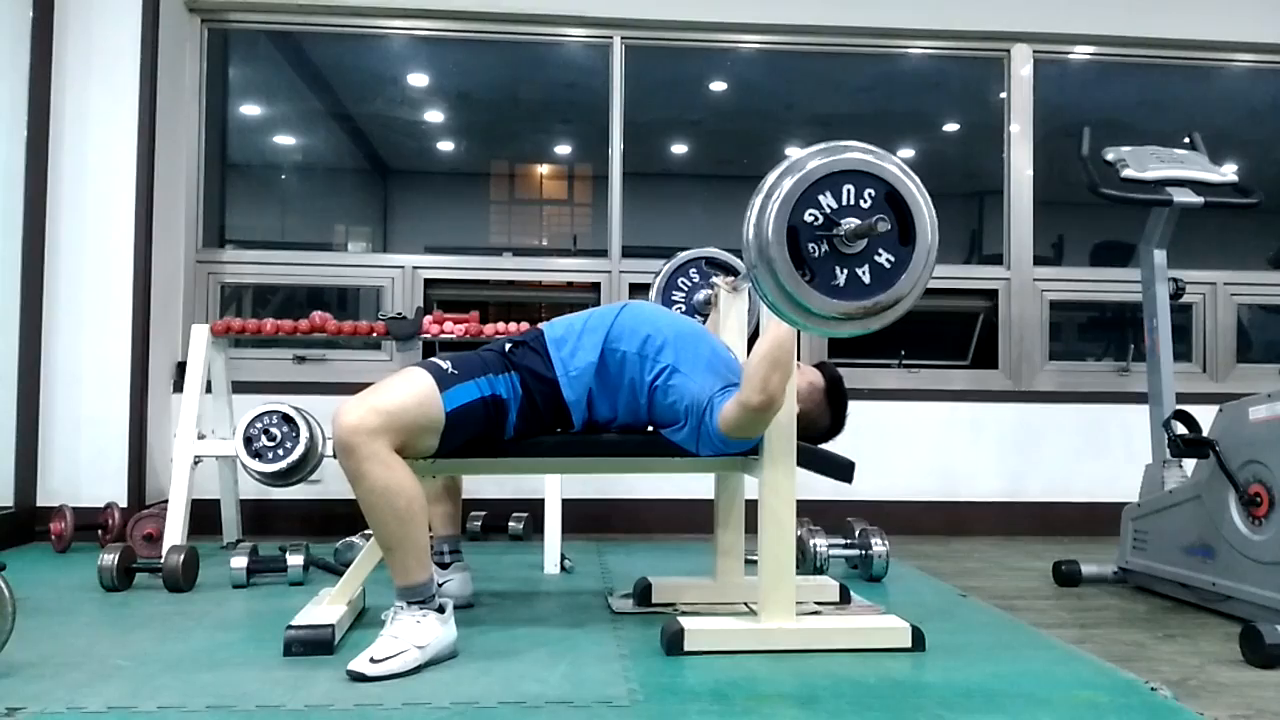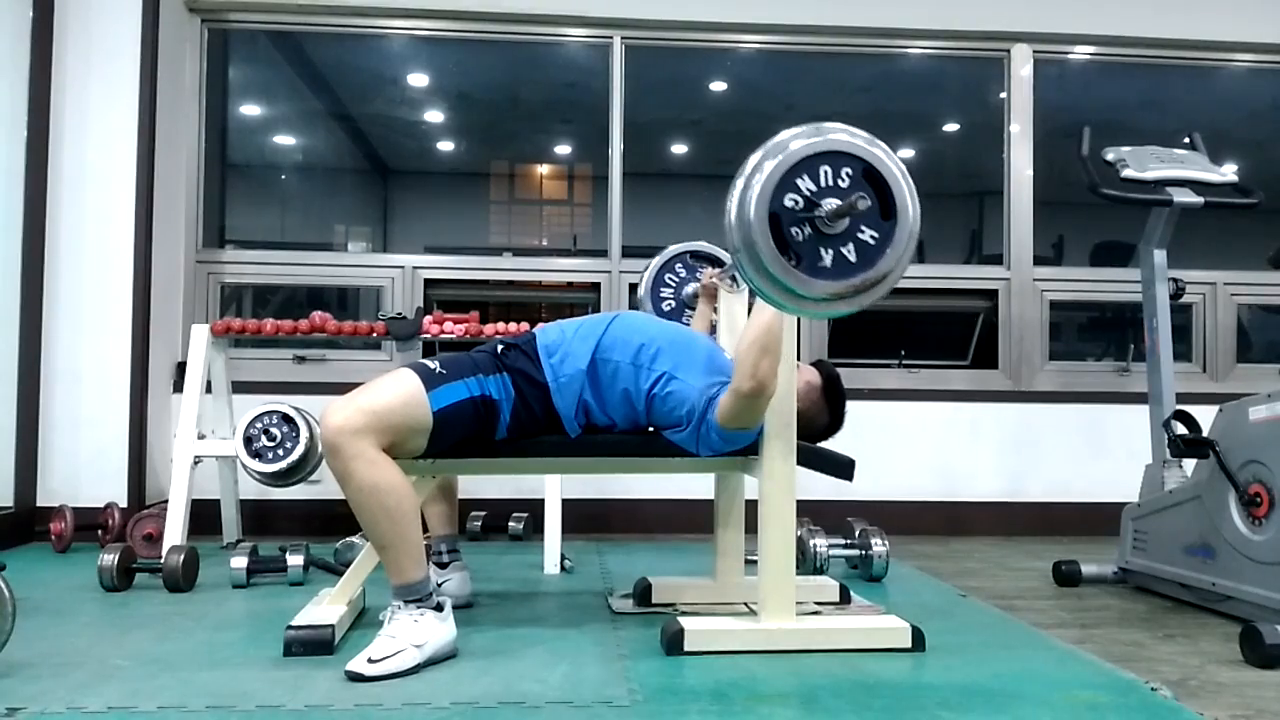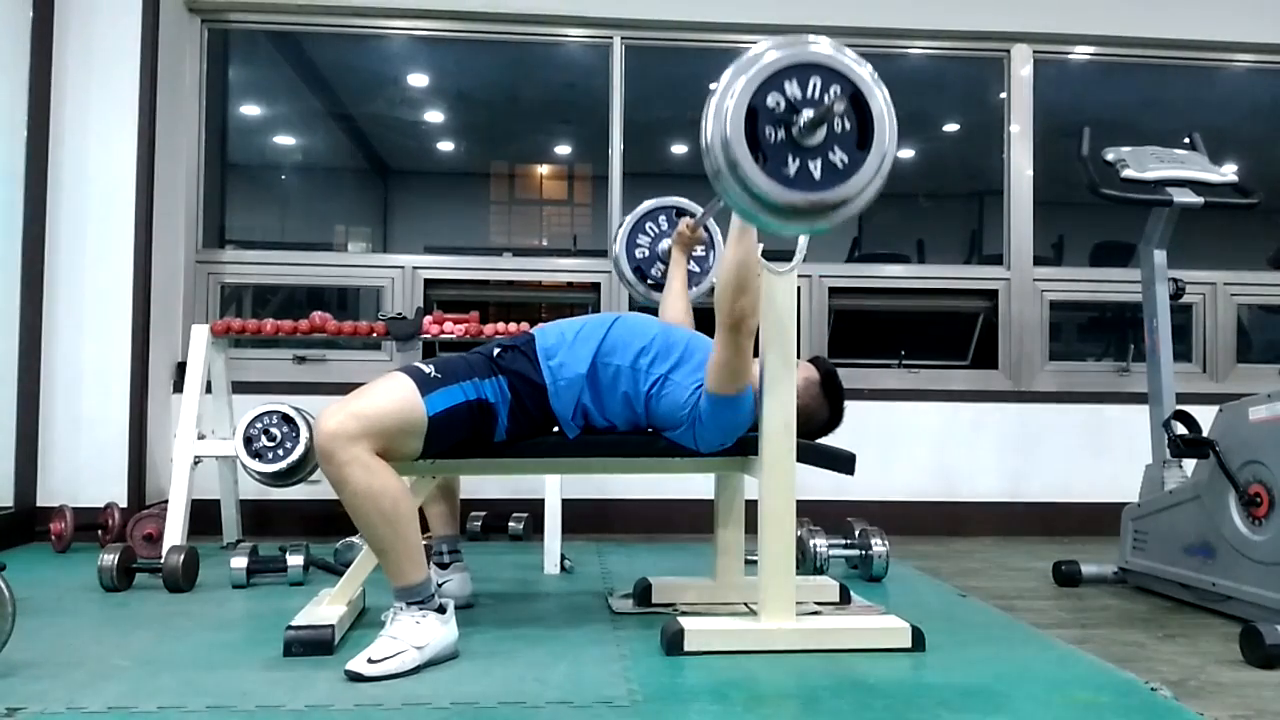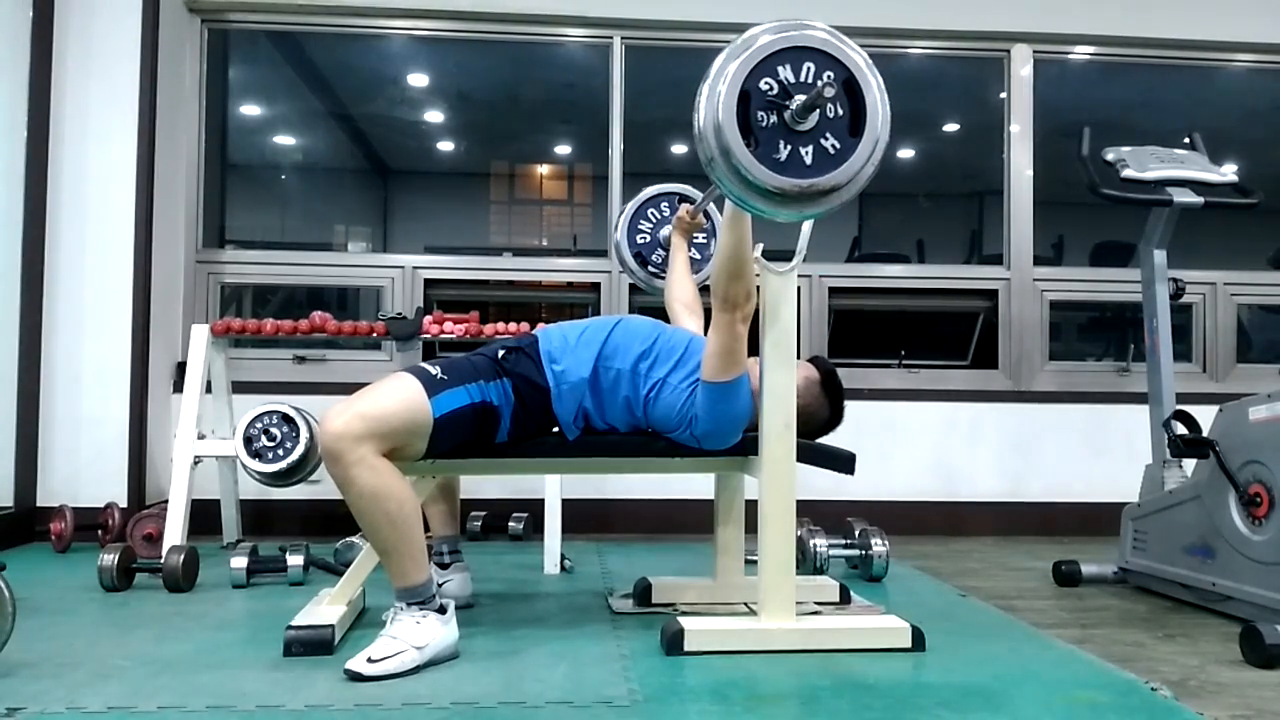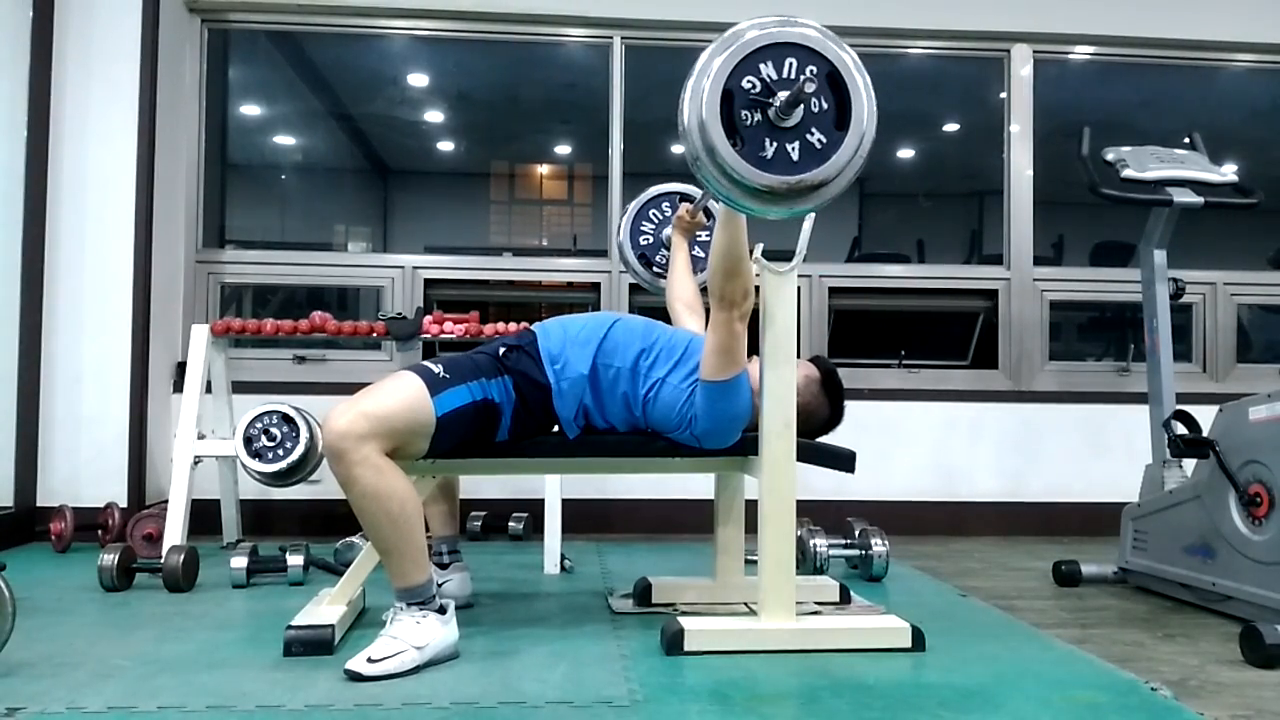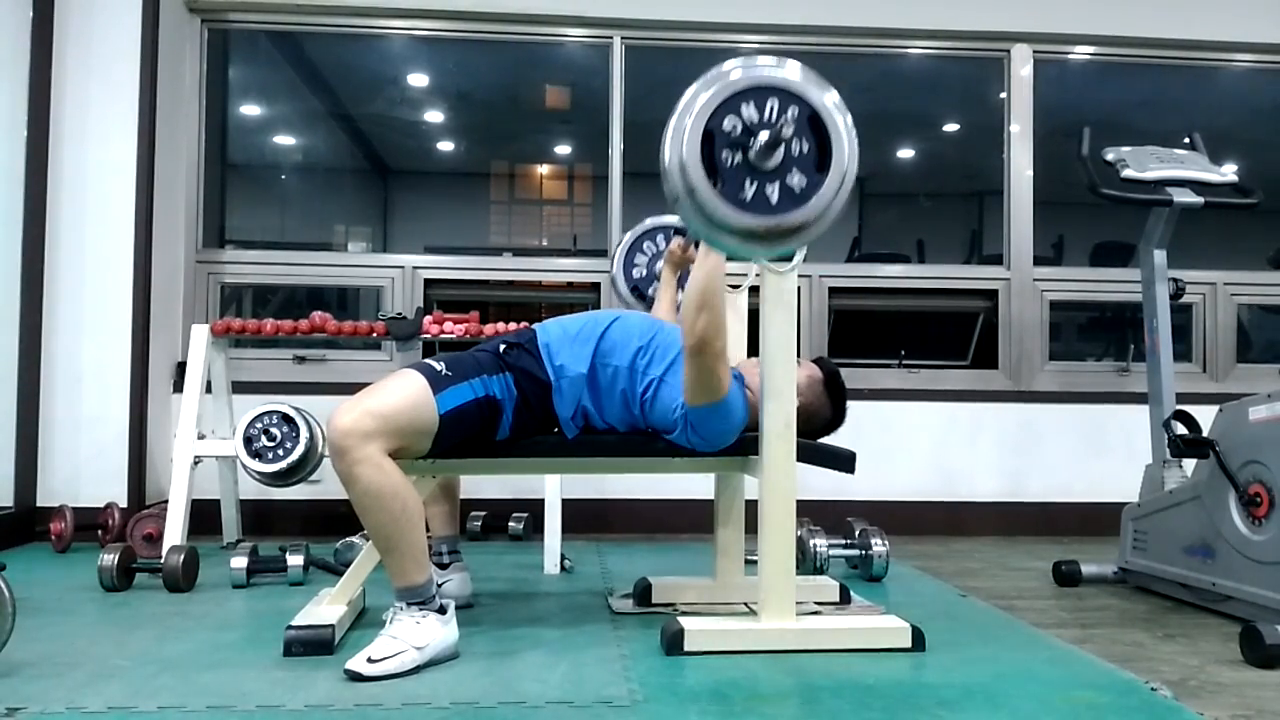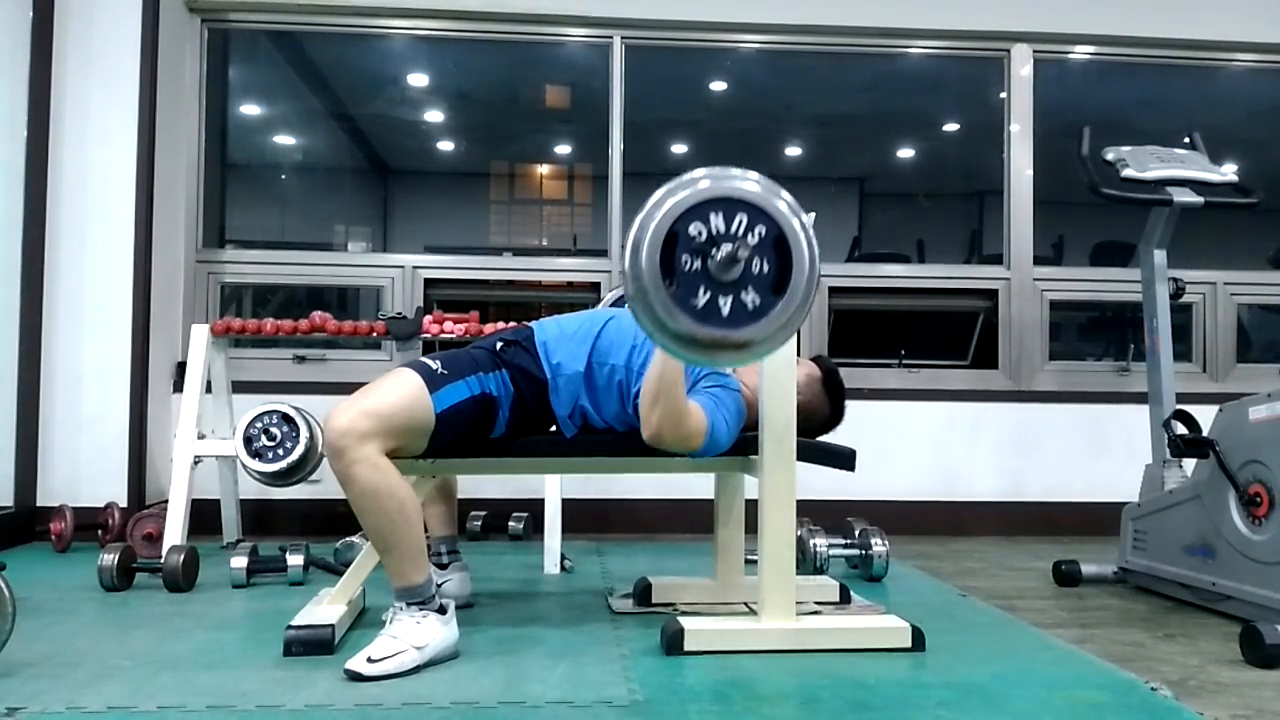
dt=0.5s
person 1, frame 1
left shoulder: (736, 416)
right shoulder: (730, 380)
left elbow: (759, 396)
left knee: (359, 426)
right knee: (414, 412)
left ankle: (423, 613)
right ankle: (445, 568)
person 1, frame 2
left shoulder: (732, 417)
right shoulder: (724, 381)
left elbow: (751, 380)
right wrist: (706, 302)
left knee: (347, 426)
left ankle: (421, 613)
right ankle: (444, 568)
person 1, frame 3
left shoulder: (726, 414)
right shoulder: (715, 374)
left elbow: (736, 318)
right elbow: (673, 330)
left wrist: (748, 212)
right wrist: (680, 253)
left knee: (341, 432)
left ankle: (422, 613)
right ankle: (444, 566)
person 1, frame 4
left shoulder: (722, 414)
right shoulder: (720, 371)
left elbow: (733, 306)
right elbow: (684, 309)
right wrist: (679, 240)
left knee: (345, 433)
left ankle: (423, 614)
right ankle: (444, 567)
person 1, frame 5
left shoulder: (722, 412)
right shoulder: (718, 372)
left elbow: (732, 305)
right elbow: (689, 308)
right wrist: (680, 237)
left knee: (350, 432)
left ankle: (424, 614)
right ankle: (443, 567)
person 1, frame 6
left shoulder: (723, 412)
right shoulder: (732, 383)
left elbow: (700, 337)
right elbow: (662, 340)
left wrist: (714, 238)
right wrist: (672, 270)
left knee: (354, 431)
left ankle: (425, 614)
right ankle: (444, 568)
person 1, frame 7
left shoulder: (725, 408)
right shoulder: (726, 384)
left elbow: (660, 426)
left knee: (351, 431)
right knee: (404, 420)
left ankle: (423, 614)
right ankle: (443, 568)
